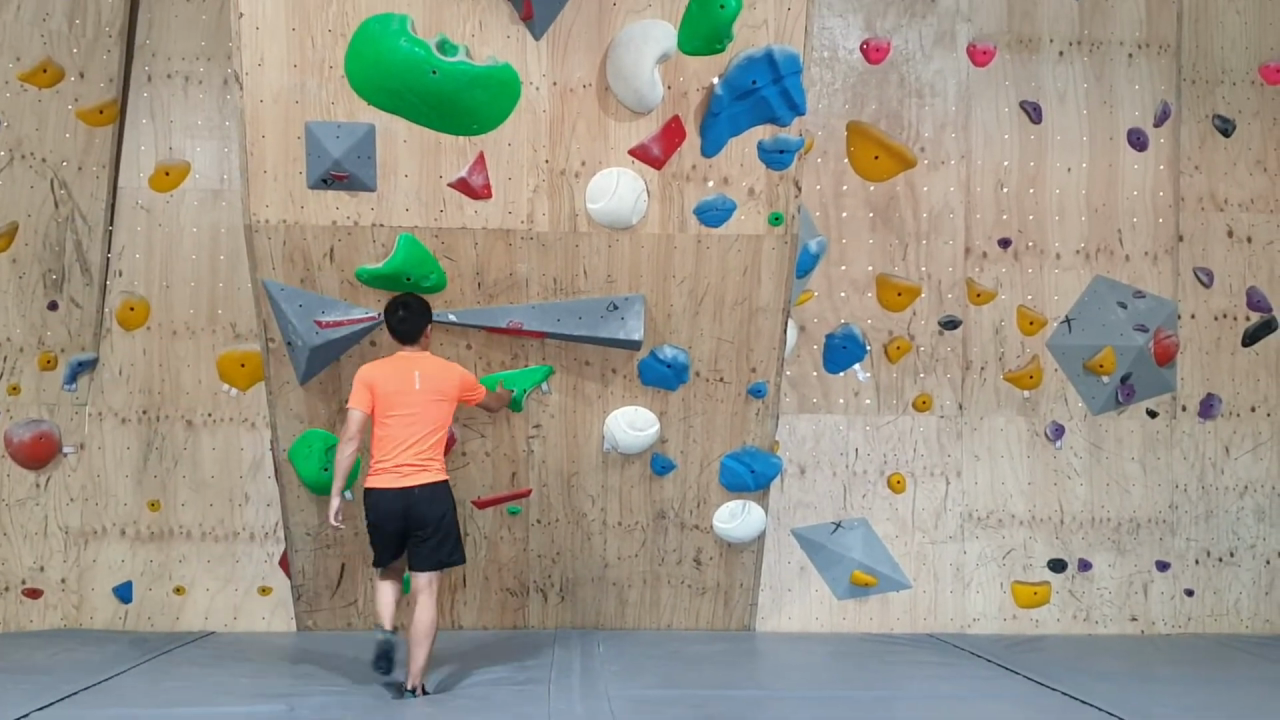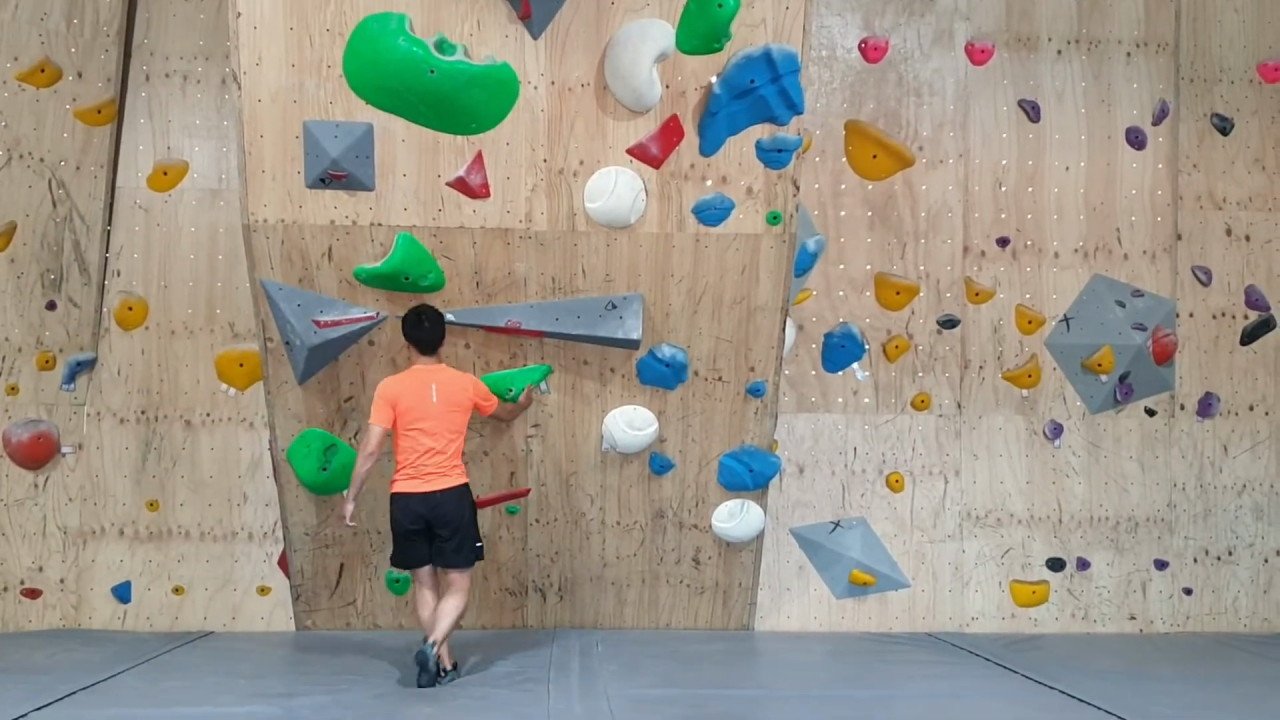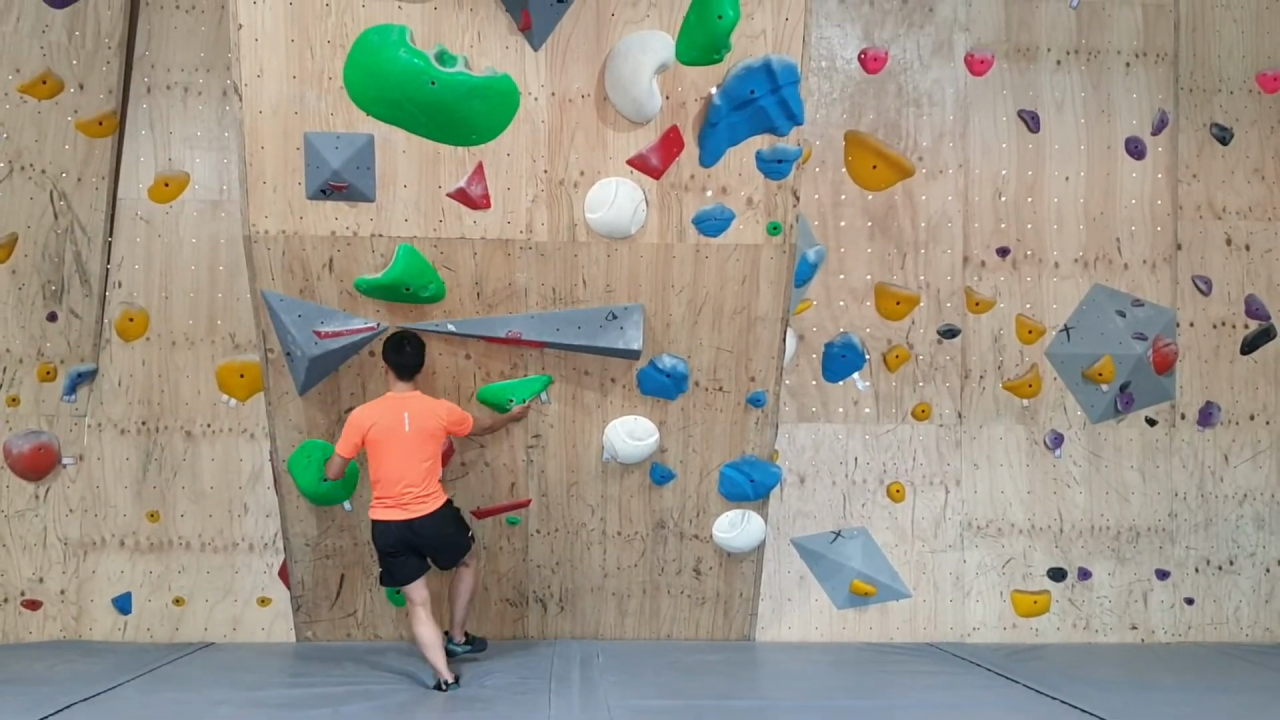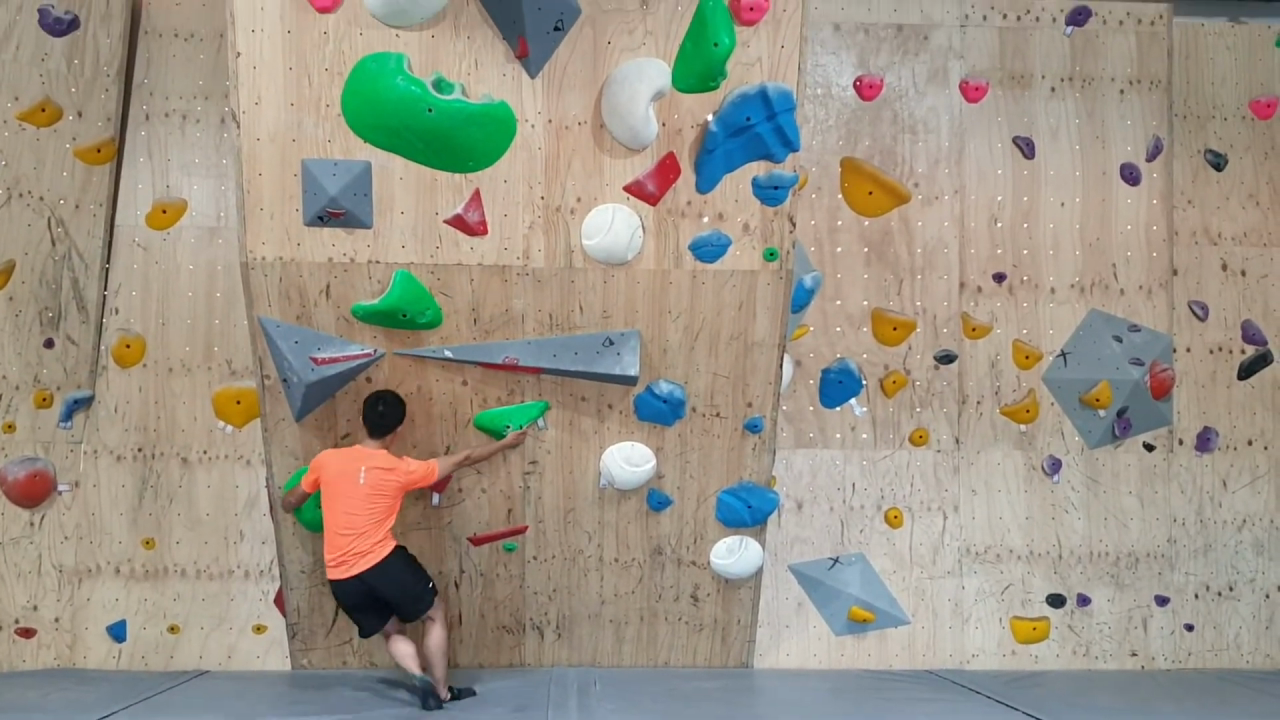
dt=0.5s
person 1, frame 1
left shoulder: (370, 374)
right shoulder: (453, 374)
left elbow: (351, 437)
right elbow: (492, 403)
left wrist: (336, 492)
right wrist: (505, 397)
left hip: (381, 493)
right hip: (430, 492)
left knee: (388, 572)
right knee: (425, 592)
left ankle: (386, 634)
right ankle: (414, 684)
person 1, frame 2
left shoulder: (391, 388)
right shoulder: (467, 384)
left elbow: (370, 449)
right elbow: (504, 413)
left wrist: (351, 497)
right wrist: (522, 404)
left hip: (406, 499)
right hip: (452, 496)
left knee: (425, 586)
right knee: (457, 587)
left ankle: (444, 664)
right ankle: (431, 646)
person 1, frame 3
left shoulder: (363, 416)
right shoulder: (441, 411)
left elbow: (333, 473)
right elbow: (483, 426)
left wrist: (330, 468)
right wrist: (512, 416)
left hip: (386, 525)
right hip: (433, 515)
left knee: (418, 603)
right knee: (467, 561)
left ankle: (445, 677)
right ankle: (457, 637)
person 1, frame 4
left shoulder: (325, 461)
right shoulder: (402, 470)
left elbow: (290, 503)
right elbow: (462, 459)
left wrist: (289, 502)
right wrist: (505, 444)
left hip: (342, 581)
right hip: (384, 564)
left knee: (393, 632)
right knee: (435, 616)
left ankle: (419, 678)
right ankle: (442, 692)
